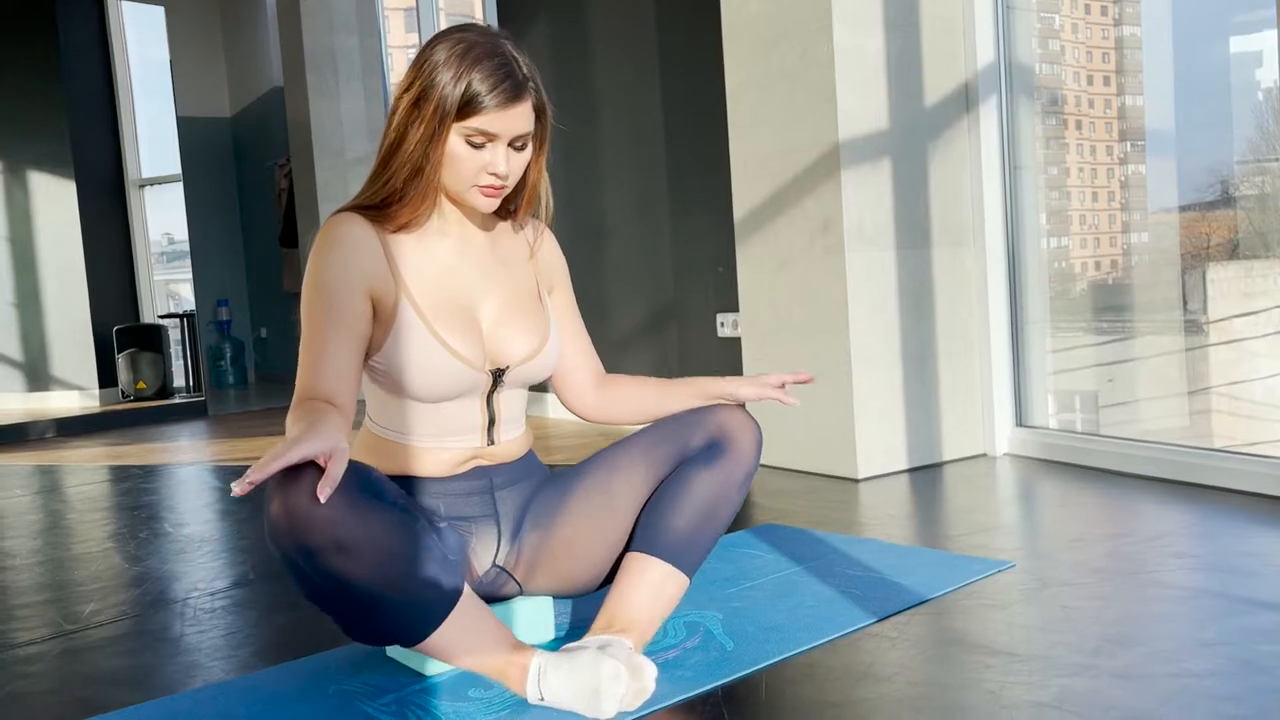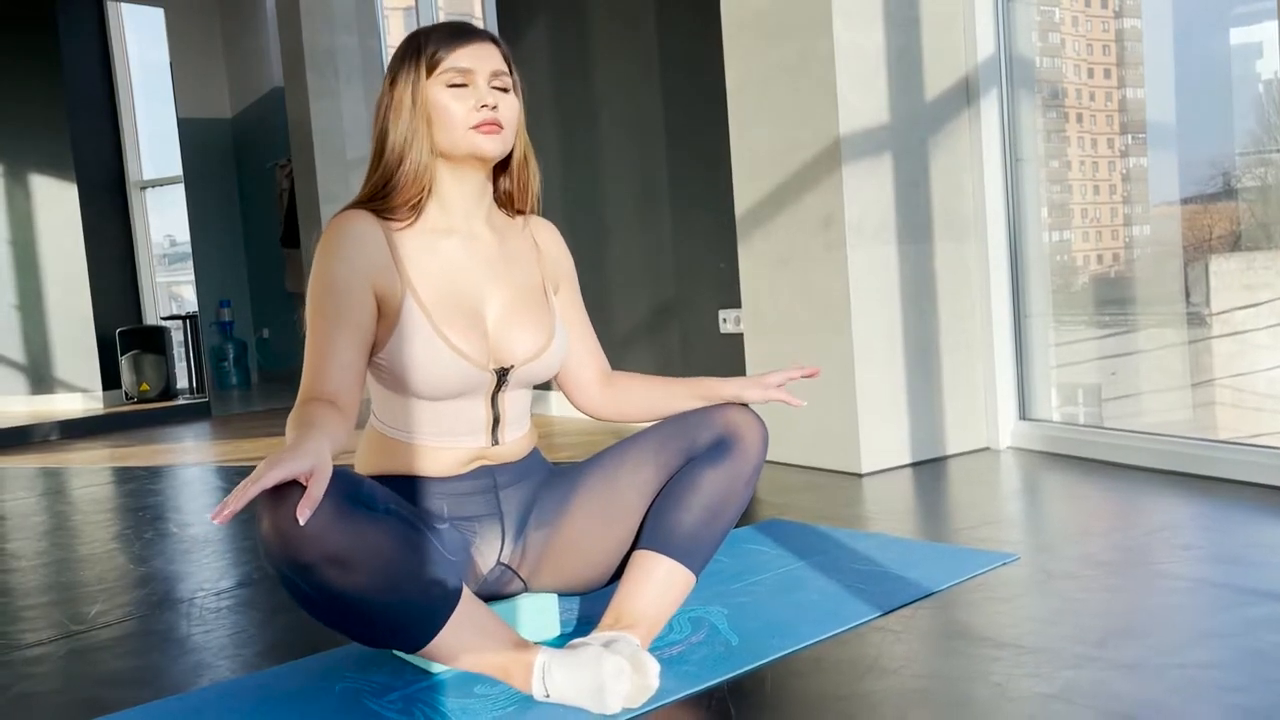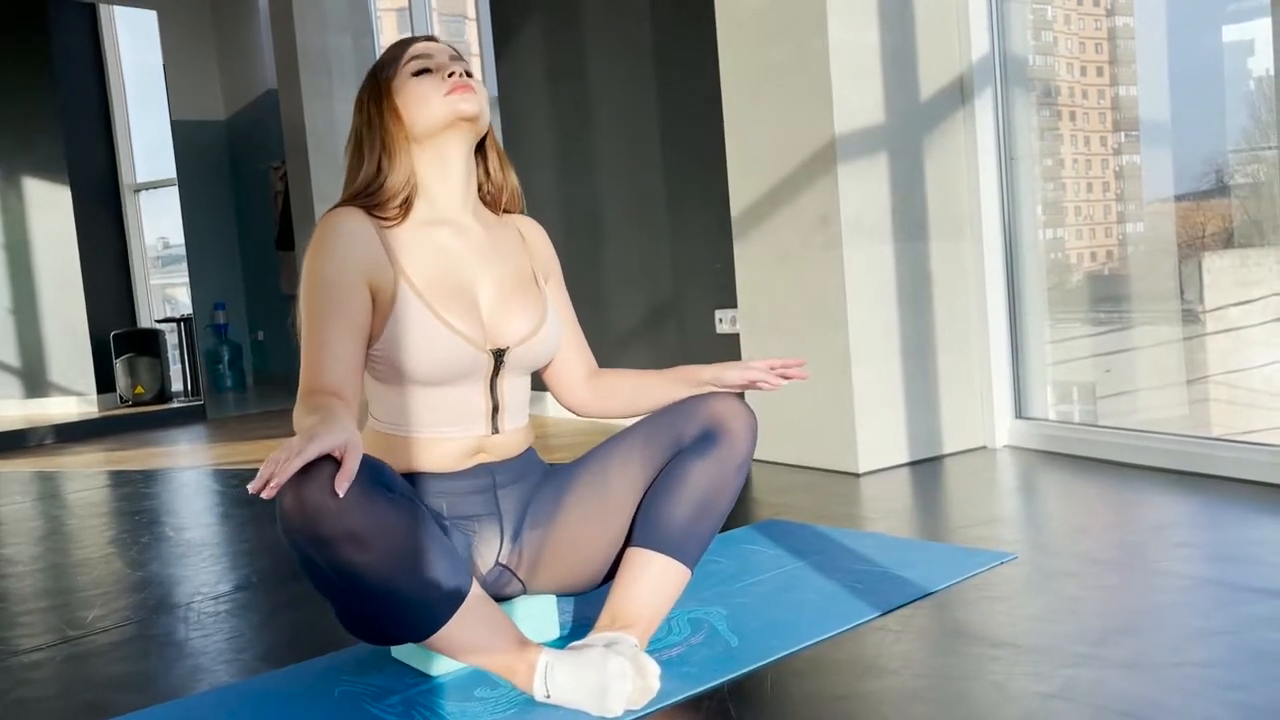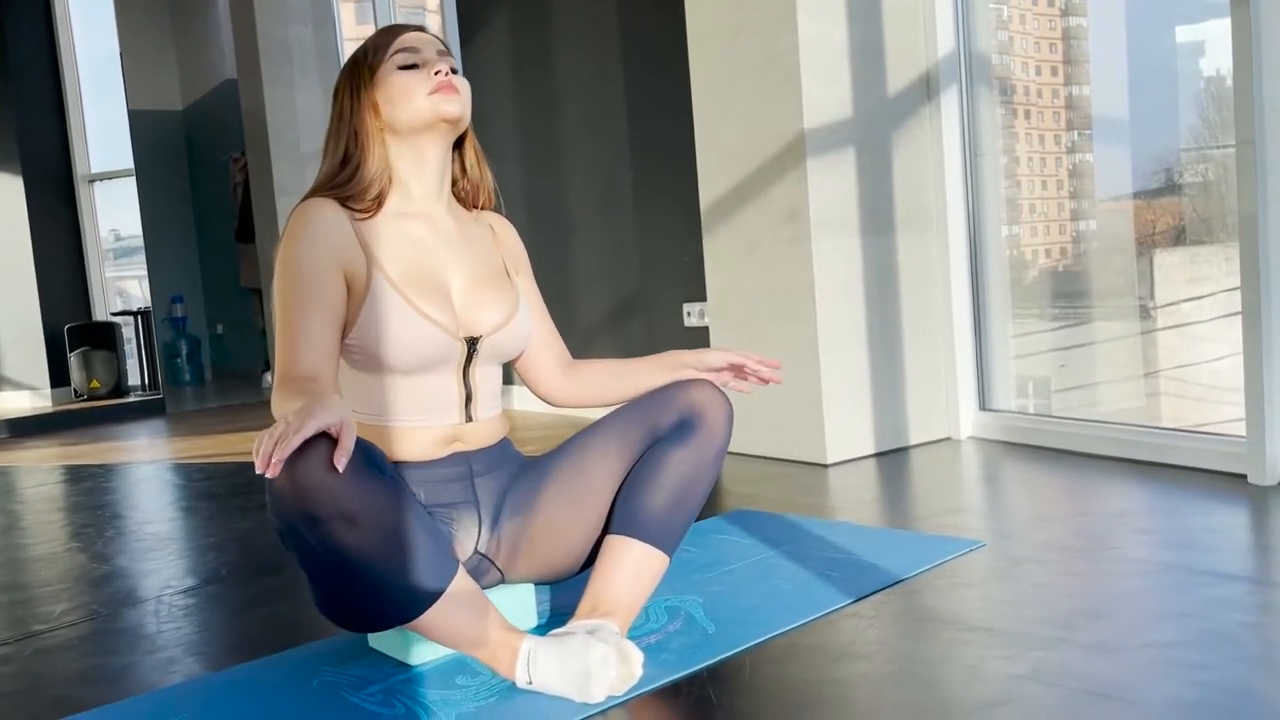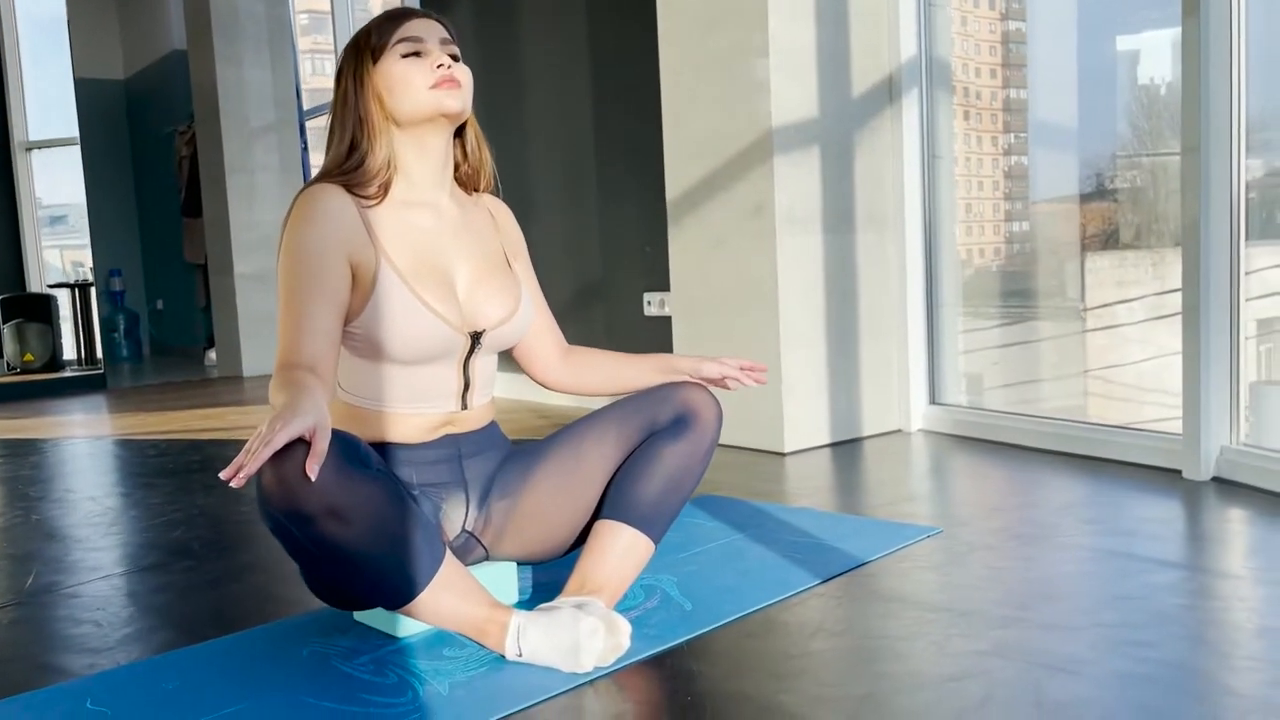
dt=1s
person 1, frame 1
left shoulder: (533, 244)
right shoulder: (357, 243)
left elbow: (590, 390)
right elbow: (323, 397)
left wrist: (722, 386)
right wrist: (318, 435)
left hip: (525, 511)
right hip: (412, 529)
left knee: (724, 433)
right knee: (307, 502)
left ankle: (613, 648)
person 1, frame 2
left shoulder: (539, 241)
right shoulder: (363, 240)
left elbow: (597, 388)
right elbow: (328, 397)
left wrist: (730, 388)
right wrist: (311, 443)
left hip: (530, 510)
right hip: (413, 526)
left knee: (732, 432)
right knee: (298, 519)
left ankle: (616, 645)
person 1, frame 3
left shoulder: (525, 238)
right shoulder: (354, 235)
left elbow: (582, 387)
right elbow: (325, 393)
left wrist: (710, 374)
right wrist: (331, 423)
left hip: (530, 508)
right hip: (415, 529)
left knee: (722, 420)
right knee: (320, 494)
left ankle: (616, 645)
person 1, frame 4
left shoulder: (495, 234)
right shoulder: (329, 225)
left elbow: (557, 376)
right elbow: (300, 379)
left wrist: (684, 360)
right wrist: (318, 405)
left hip: (506, 499)
right hip: (394, 520)
left knee: (697, 406)
right knee: (311, 472)
left ankle: (599, 631)
right ankle: (518, 654)
person 1, frame 5
left shoulder: (492, 217)
right shoulder: (333, 211)
left elbow: (554, 360)
right elbow: (300, 366)
left wrist: (677, 365)
right wrist: (305, 402)
left hip: (492, 481)
right hip: (381, 501)
left knee: (688, 409)
right knee: (295, 473)
left ankle: (582, 608)
right ankle: (506, 629)
